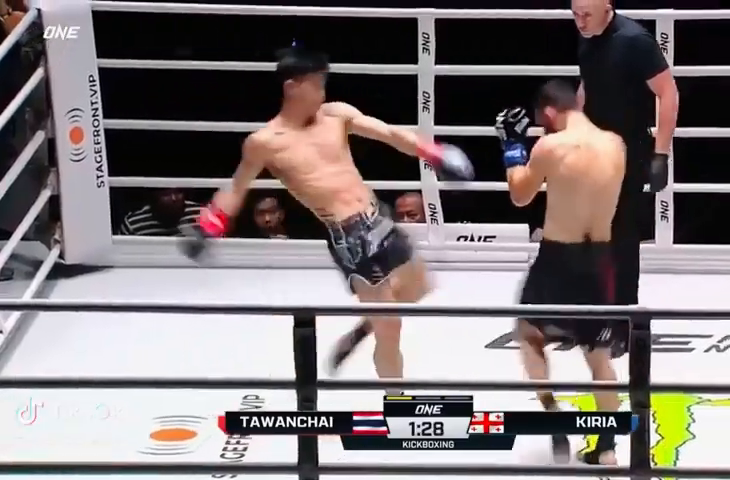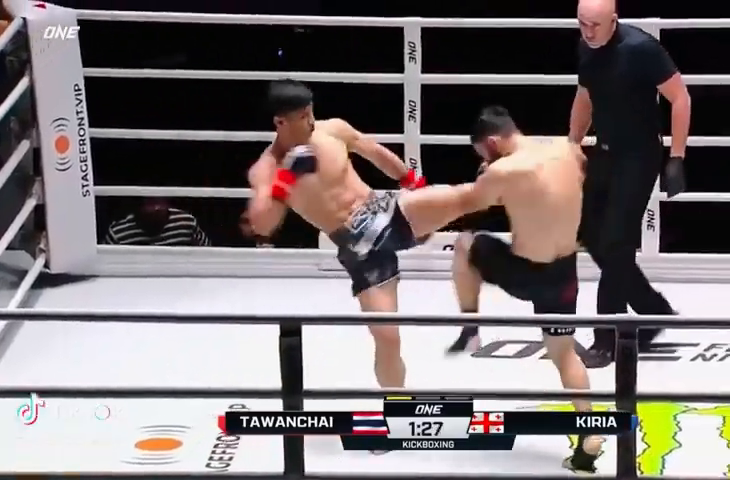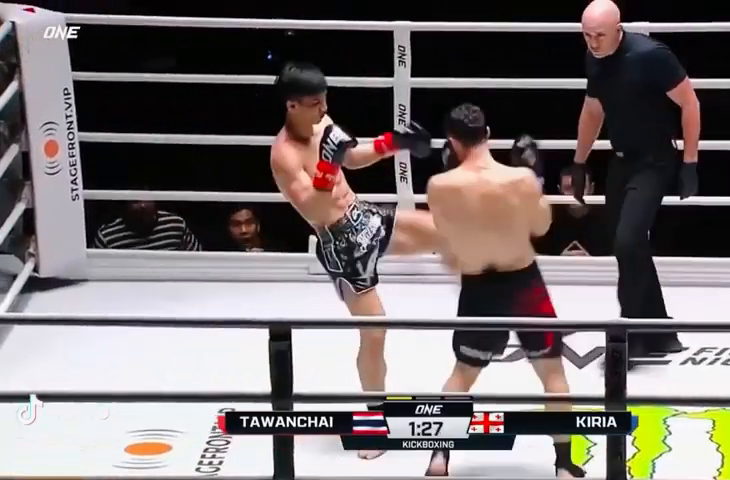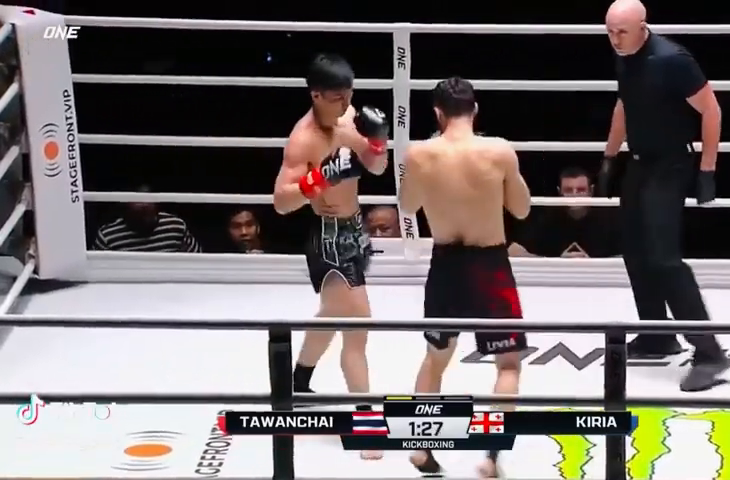
dt=0.2s
person 1, frame 1
left shoulder: (550, 146)
right shoulder: (615, 144)
left elbow: (520, 197)
left wrist: (513, 144)
left hip: (558, 261)
right hip: (600, 262)
left knee: (530, 339)
right knee: (600, 356)
right ankle: (606, 447)
person 1, frame 2
left shoulder: (501, 171)
right shoulder: (566, 152)
left elbow: (477, 202)
left hip: (518, 269)
right hip: (563, 269)
left knee: (465, 244)
right knee: (564, 351)
left ankle: (469, 327)
right ankle: (587, 441)
person 1, frame 3
left shoulder: (439, 186)
right shoulder: (521, 180)
right elbow: (542, 226)
left hip: (476, 290)
right hip: (524, 284)
left knee: (462, 374)
right knee: (551, 368)
person 1, frame 4
left shoulder: (416, 154)
right shoulder: (499, 152)
left elbow: (407, 205)
right elbow: (522, 210)
left hip: (445, 266)
right hip: (490, 263)
left knee: (436, 356)
right knee: (508, 363)
left ankle: (422, 447)
person 2, frame 1
left shoulder: (337, 114)
right shoulder: (265, 142)
left elbow: (391, 134)
right elbow: (236, 188)
left wrist: (436, 153)
right wrist: (209, 227)
left hip: (375, 218)
right hip: (349, 238)
left knee: (416, 288)
right knee: (389, 330)
left ankle: (354, 338)
person 2, frame 2
left shoulder: (331, 129)
right shoulder: (267, 167)
left elbow: (378, 153)
right elbow: (263, 225)
left wrist: (414, 181)
right wrist: (284, 179)
left hip: (387, 212)
right hip: (358, 244)
left knee: (467, 196)
right knee: (387, 337)
person 2, frame 3
left shoulder: (323, 126)
right shoulder: (284, 153)
left elbow: (356, 155)
right elbow: (310, 211)
left wrist: (392, 141)
right wrist: (328, 163)
left hip: (366, 218)
right hip: (339, 243)
left knee: (440, 234)
right knee: (374, 334)
person 2, frame 4
left shoulder: (348, 119)
right shoulder: (303, 139)
left elbow: (376, 167)
right elbow: (282, 201)
left wrist: (375, 136)
right wrist: (321, 178)
left hip: (353, 227)
right hip: (331, 237)
left knee: (332, 317)
right knee: (356, 327)
left ankle: (299, 382)
person 3, frame 1
left shoulder: (634, 40)
right shoulder: (586, 38)
left elbow: (668, 93)
left wrist: (661, 153)
left hip: (630, 150)
left knee: (621, 239)
person 3, frame 2
left shoulder: (640, 48)
right shoulder: (586, 49)
left elbow: (679, 97)
left wrist: (676, 159)
left hip: (638, 157)
right hip: (606, 155)
left knee: (613, 244)
right knee: (595, 240)
left ankle: (609, 337)
right ankle: (652, 310)
person 3, frame 3
left shoulder: (649, 54)
right shoulder: (594, 58)
left elbow: (689, 103)
left wrist: (689, 161)
right wrist: (578, 163)
left hip: (653, 162)
right hip: (621, 159)
left knee: (629, 244)
right knee: (627, 246)
left ankle: (642, 335)
right ankle: (657, 332)
person 3, frame 4
left shoulder: (671, 59)
right shoulder: (626, 58)
right wrist: (609, 158)
left hip: (669, 167)
right hip: (636, 164)
left knee: (665, 257)
right knee: (635, 251)
right ankle: (656, 335)
